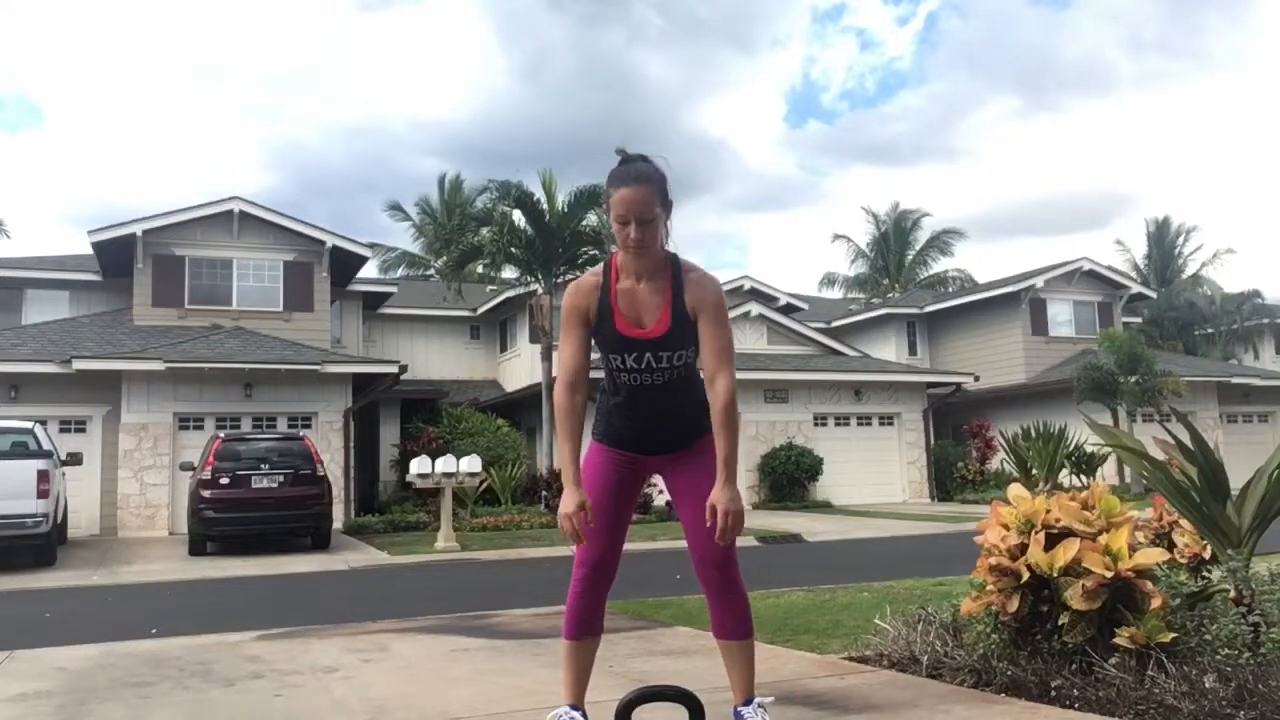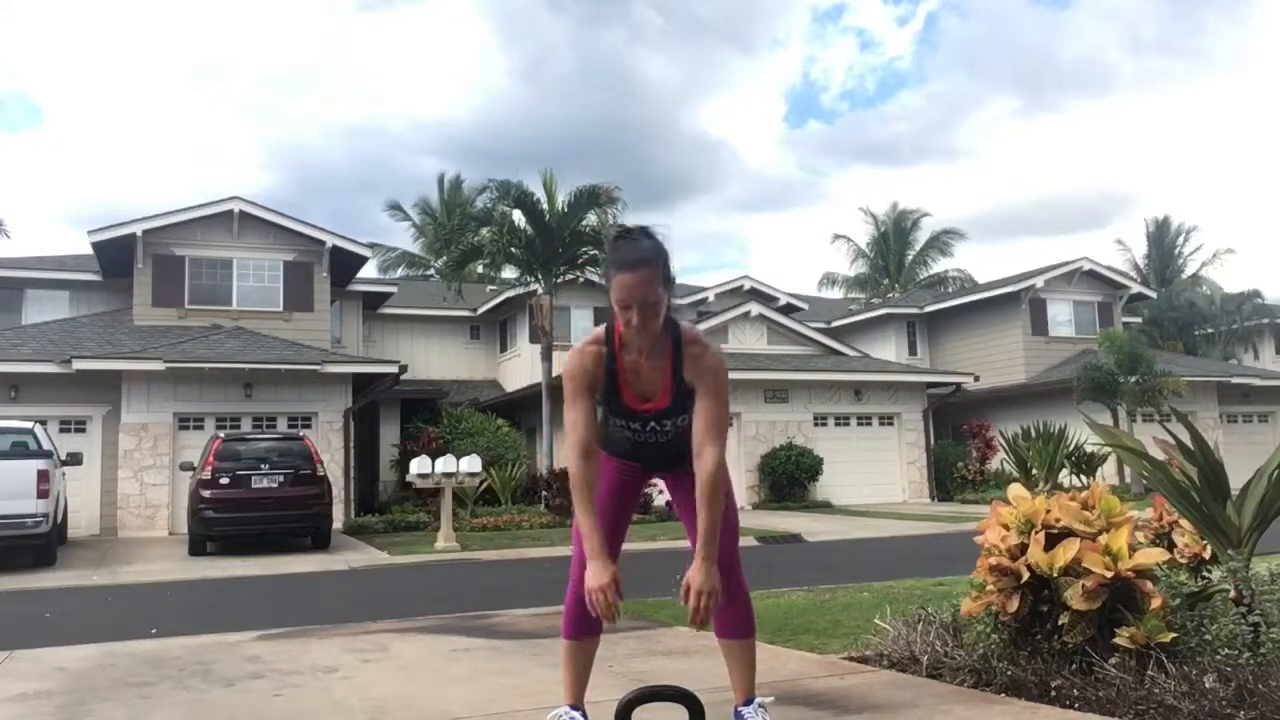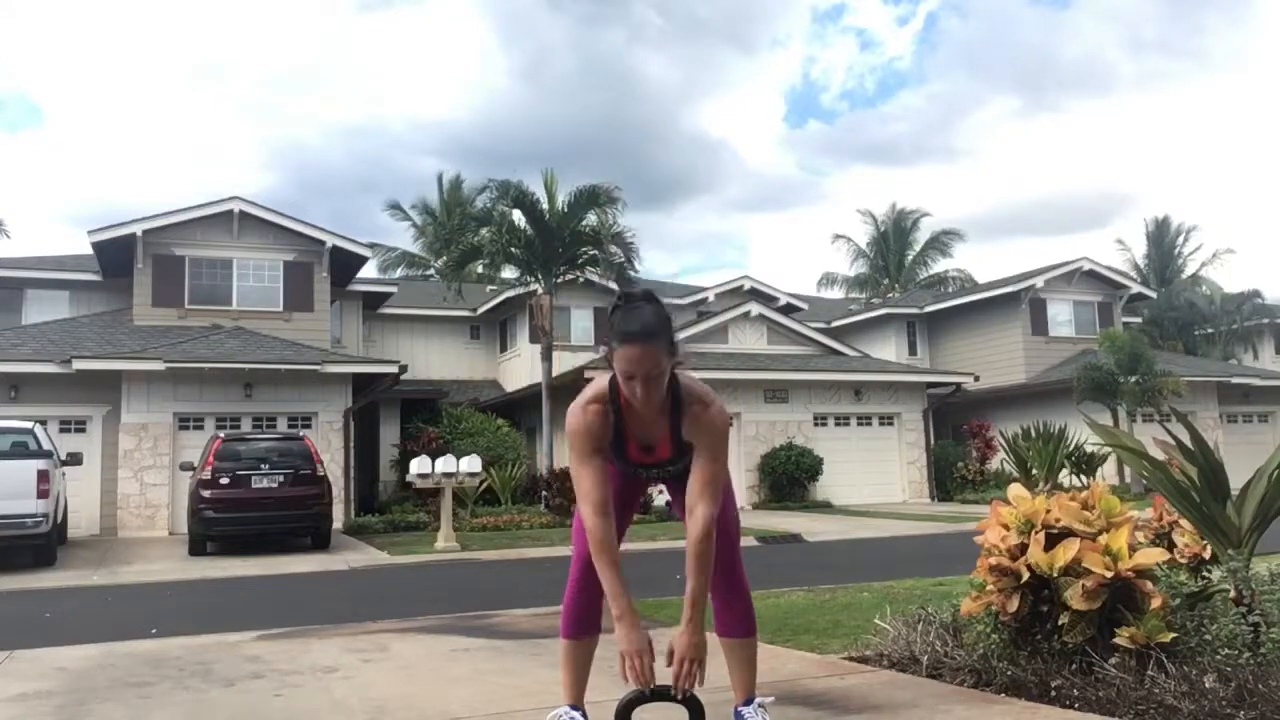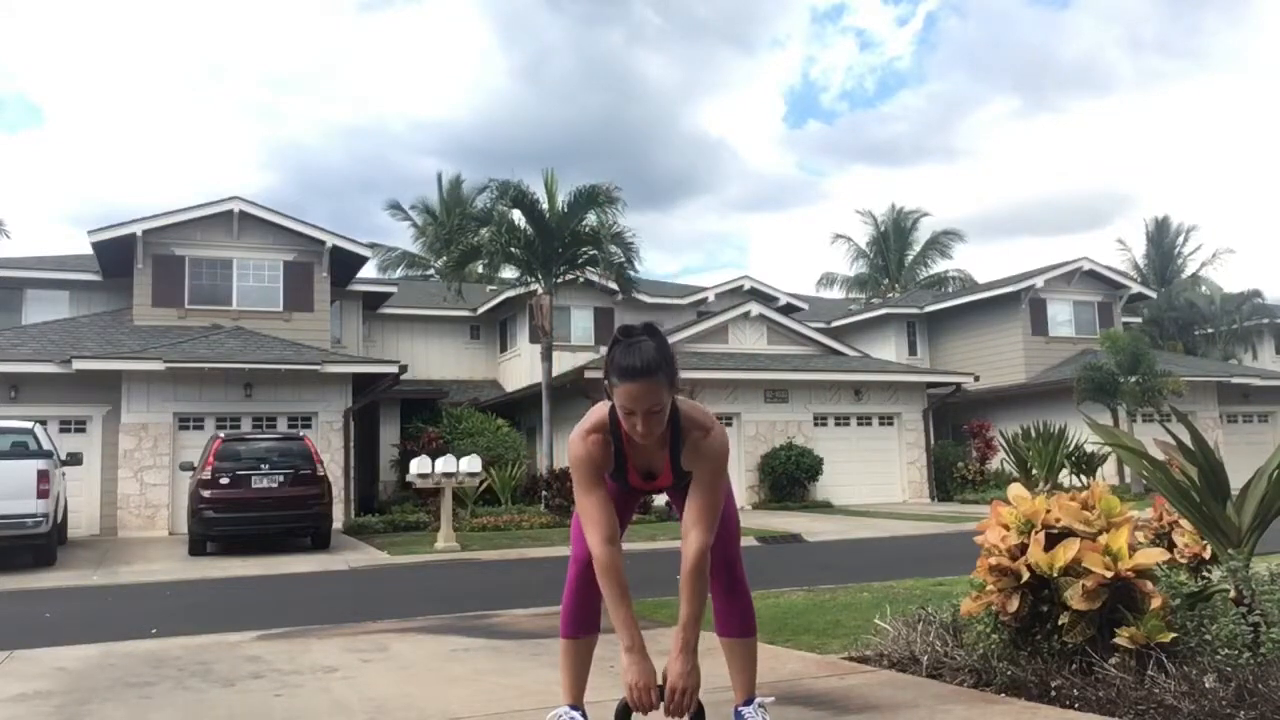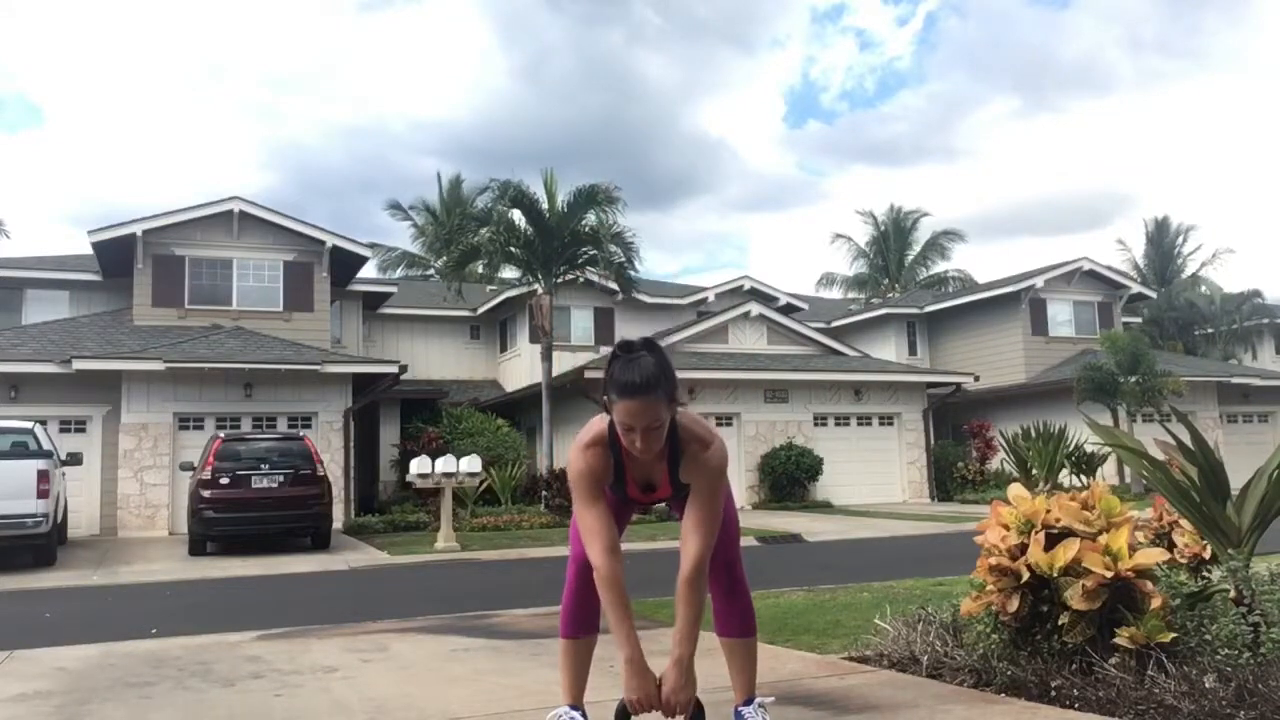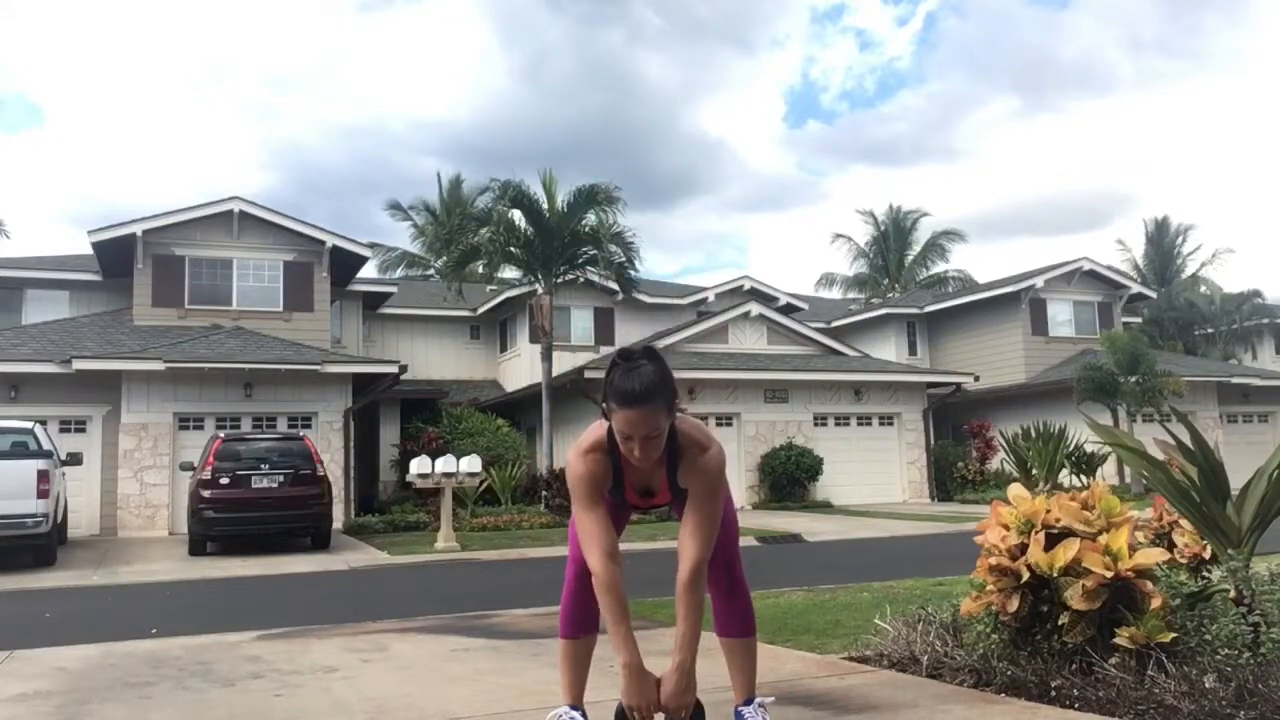
dt=0.2s
person 1, frame 1
left shoulder: (699, 288)
right shoulder: (585, 291)
left elbow: (721, 383)
right elbow: (569, 386)
left wrist: (726, 482)
right wrist: (570, 483)
left hip: (688, 444)
right hip: (616, 444)
left knee: (719, 568)
right knee: (590, 570)
person 1, frame 2
left shoulder: (700, 356)
right shoulder: (587, 357)
left elbow: (710, 453)
right elbow: (580, 457)
left wrist: (704, 561)
right wrist: (598, 558)
left hip: (684, 457)
right hip: (618, 456)
left knee: (723, 571)
right knee: (586, 575)
person 1, frame 3
left shoulder: (704, 410)
right shoulder: (587, 411)
left elbow: (703, 517)
right elbow: (595, 516)
left wrist: (692, 624)
right wrist: (624, 620)
left hip: (686, 468)
right hip: (620, 469)
left knee: (726, 569)
right knee: (586, 570)
person 1, frame 4
left shoulder: (705, 437)
right shoulder: (588, 440)
left elbow: (696, 548)
right elbow: (604, 547)
left wrist: (685, 651)
right wrist: (632, 651)
left hip: (688, 476)
right hip: (617, 477)
left knee: (726, 567)
right knee: (584, 567)
person 1, frame 5
left shoulder: (705, 449)
right shoulder: (588, 452)
left elbow: (694, 564)
right elbow: (605, 562)
left wrist: (681, 663)
right wrist: (632, 664)
left hip: (688, 481)
right hip: (614, 483)
left knee: (725, 568)
right knee: (582, 568)
person 1, frame 6
left shoulder: (703, 454)
right shoulder: (586, 457)
left elbow: (692, 570)
right elbow: (603, 566)
left wrist: (683, 667)
right wrist: (630, 668)
left hip: (688, 482)
right hip: (611, 485)
left knee: (725, 570)
right knee: (581, 571)
